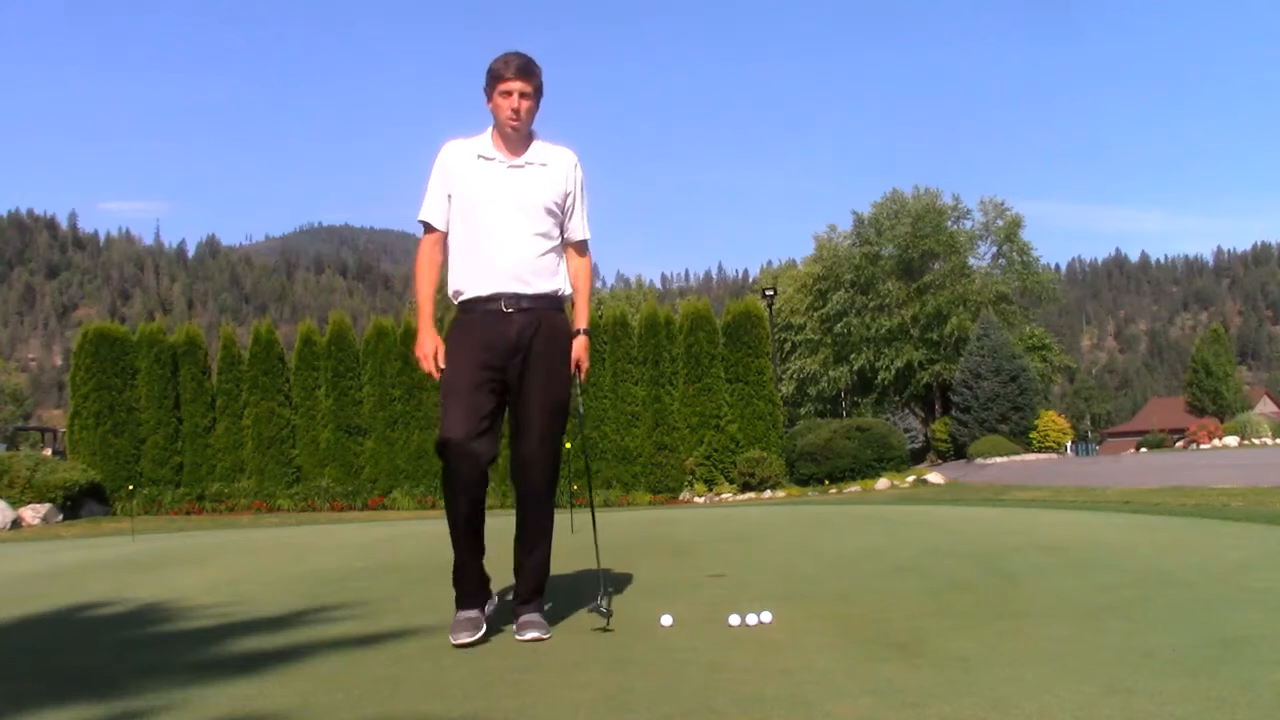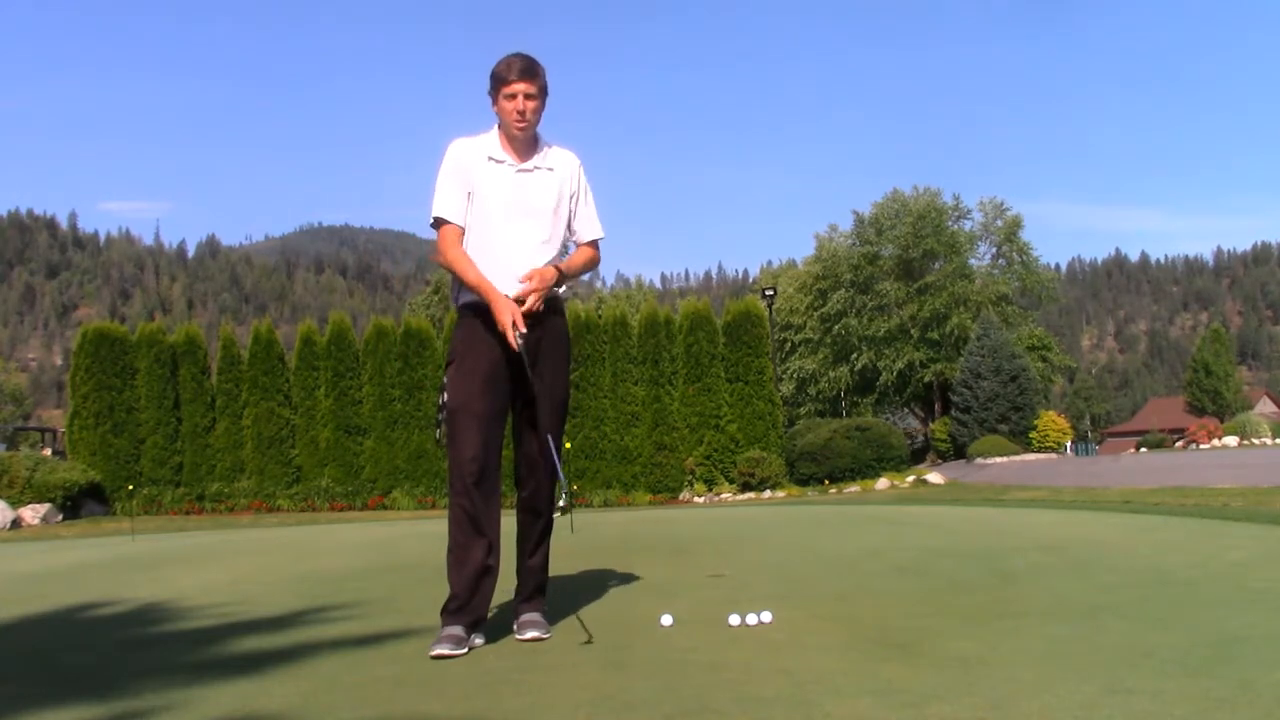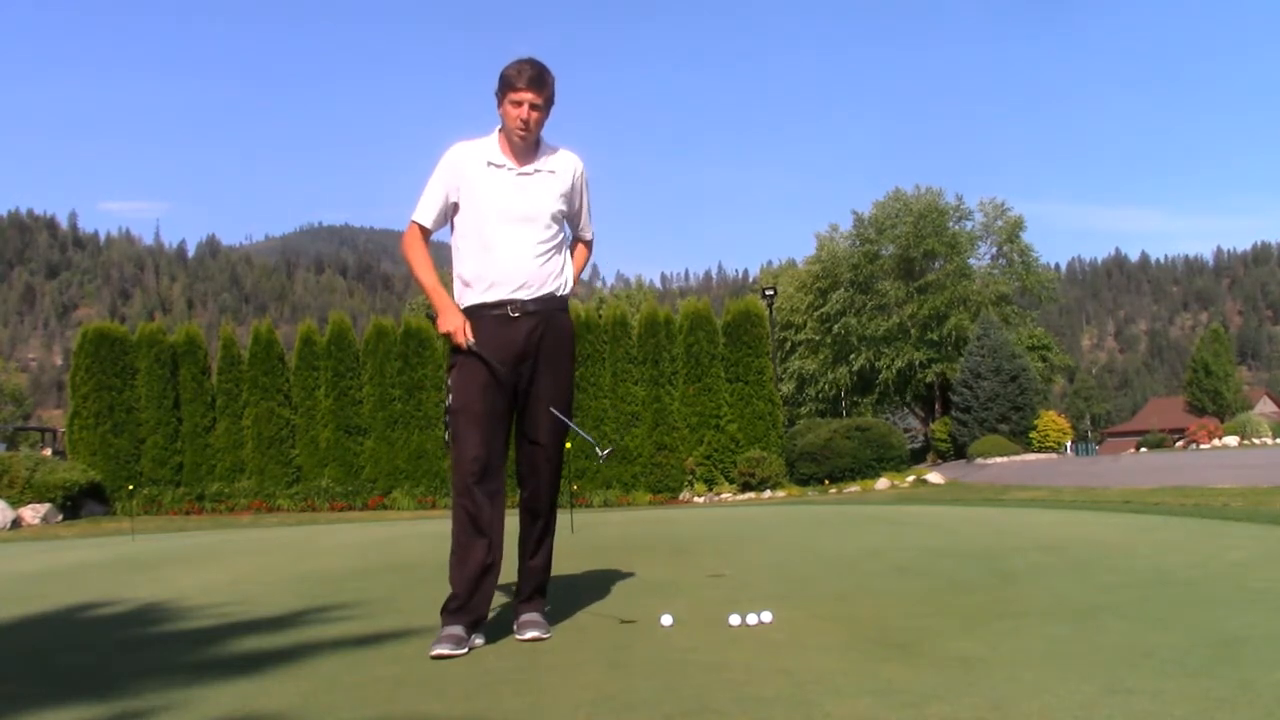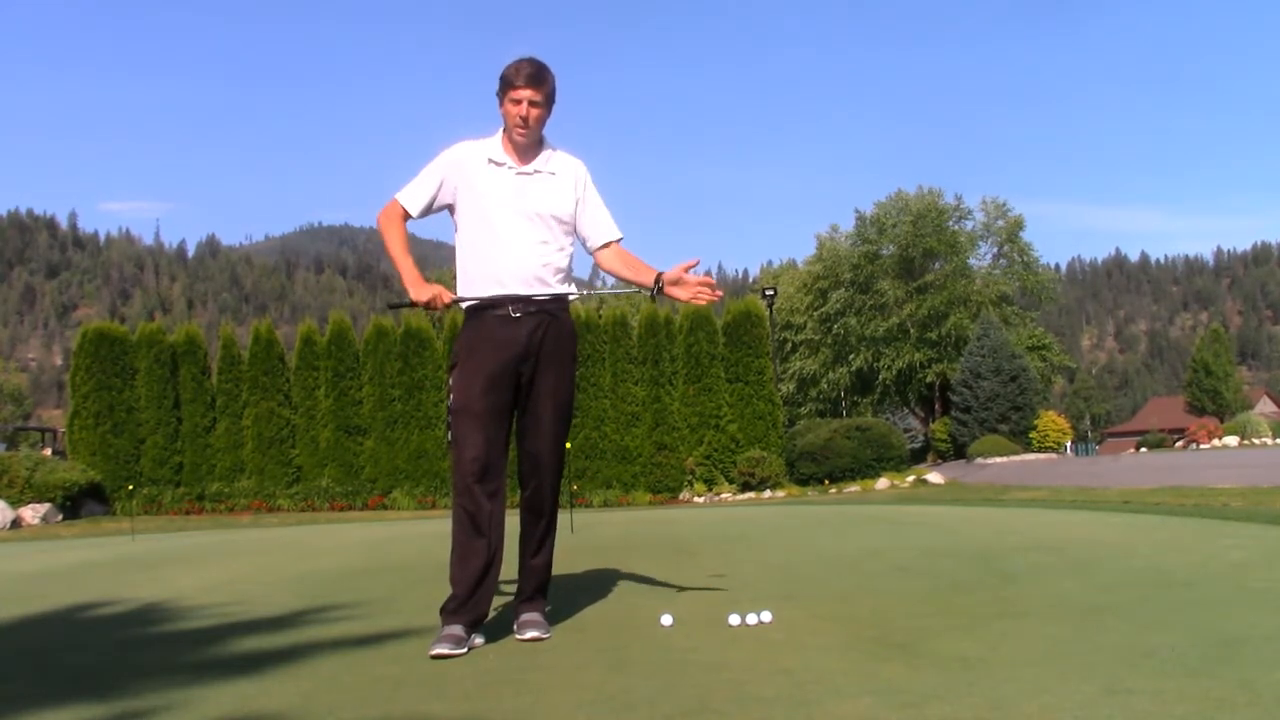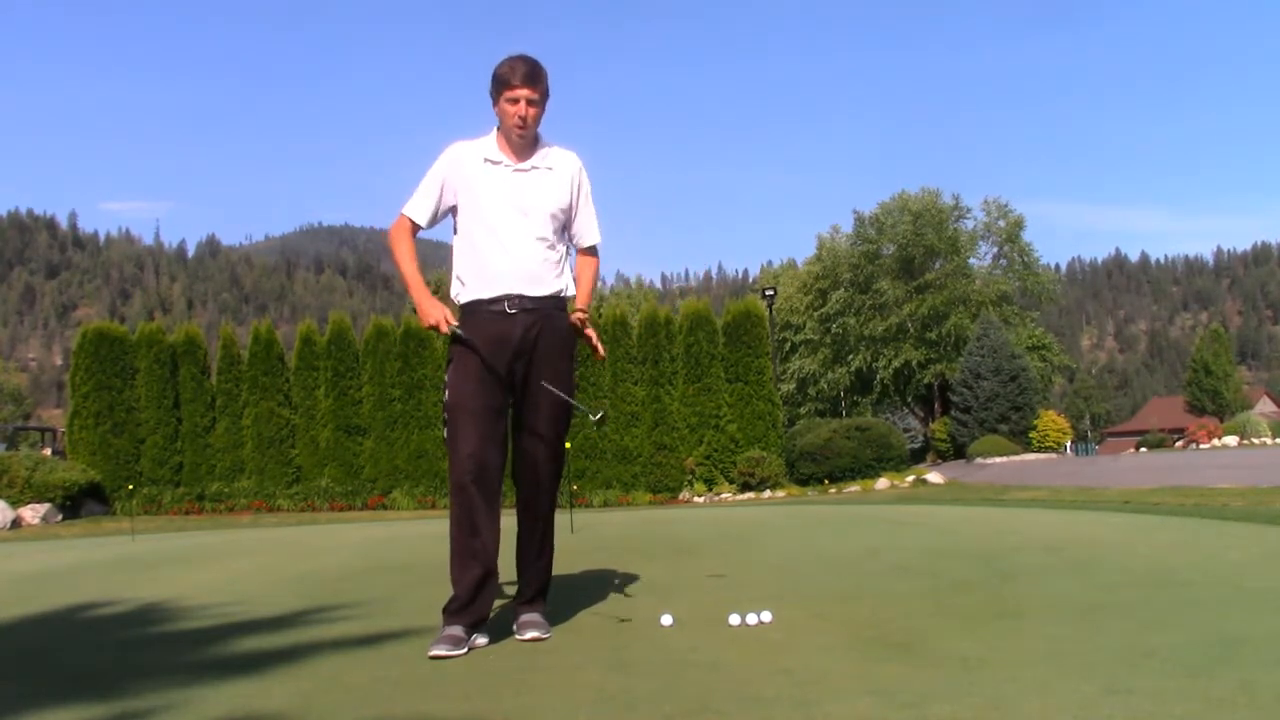
dt=1s
person 1, frame 1
left shoulder: (563, 164)
right shoulder: (454, 157)
left elbow: (577, 253)
right elbow: (432, 243)
left wrist: (581, 330)
right wrist: (425, 326)
left hip: (543, 322)
right hip: (476, 321)
left knee: (537, 465)
right knee: (459, 443)
left ankle: (529, 600)
right ankle: (470, 594)
person 1, frame 2
left shoulder: (567, 165)
right shoulder: (463, 154)
left elbow: (590, 248)
right elbow: (448, 245)
left wrist: (553, 272)
right wrist: (496, 299)
left hip: (546, 324)
right hip: (482, 324)
left knee: (540, 466)
right knee: (472, 465)
left ankle: (531, 602)
right ankle: (464, 614)
person 1, frame 3
left shoulder: (569, 168)
right shoulder: (462, 159)
left elbow: (582, 239)
right elbow: (414, 235)
left wrist: (563, 292)
right wrist: (444, 304)
left hip: (548, 325)
right hip: (480, 324)
left knee: (542, 468)
right knee: (476, 467)
left ankle: (531, 603)
right ankle: (464, 614)
person 1, frame 4
left shoulder: (572, 171)
right shoulder: (463, 160)
left elbow: (607, 248)
right elbow: (391, 215)
left wrist: (660, 280)
right wrist: (415, 281)
left hip: (551, 327)
right hip: (486, 324)
left knee: (542, 468)
right knee: (476, 467)
left ankle: (531, 602)
right ankle: (464, 614)
person 1, frame 5
left shoulder: (569, 167)
right shoulder: (459, 160)
left elbow: (587, 249)
right elbow: (402, 228)
left wrist: (581, 310)
right wrist: (424, 298)
left hip: (546, 324)
right hip: (478, 324)
left knee: (540, 468)
right knee: (472, 464)
left ankle: (532, 602)
right ankle: (467, 614)
